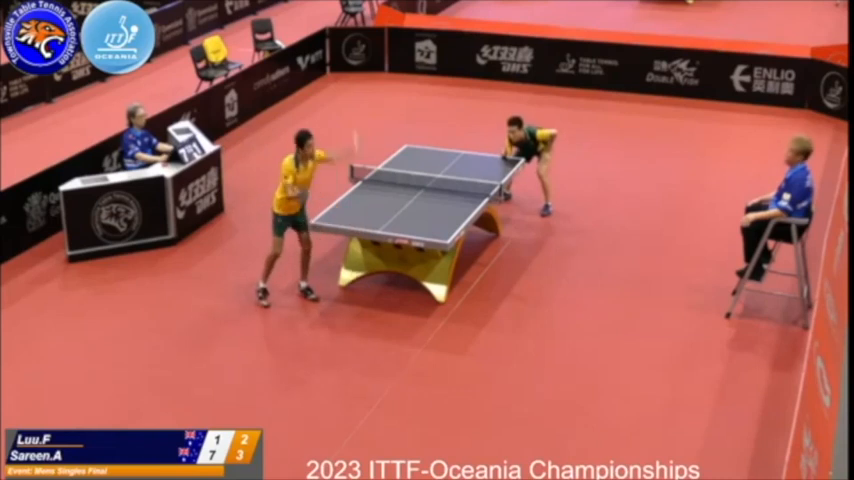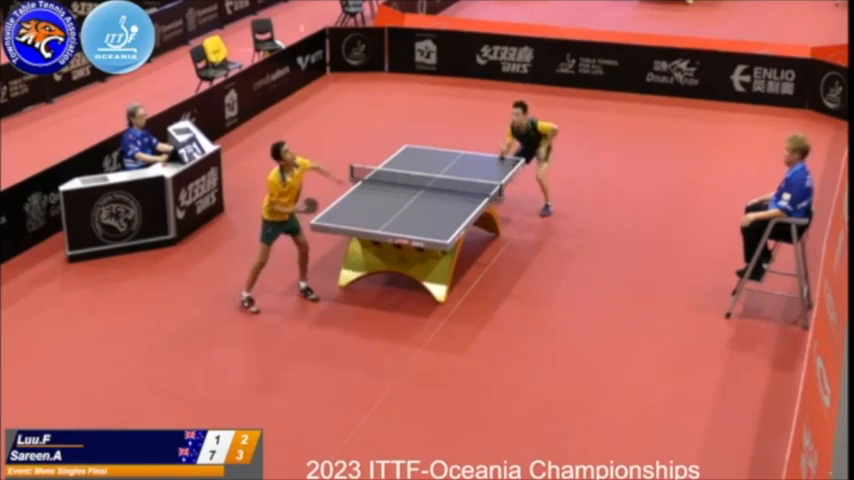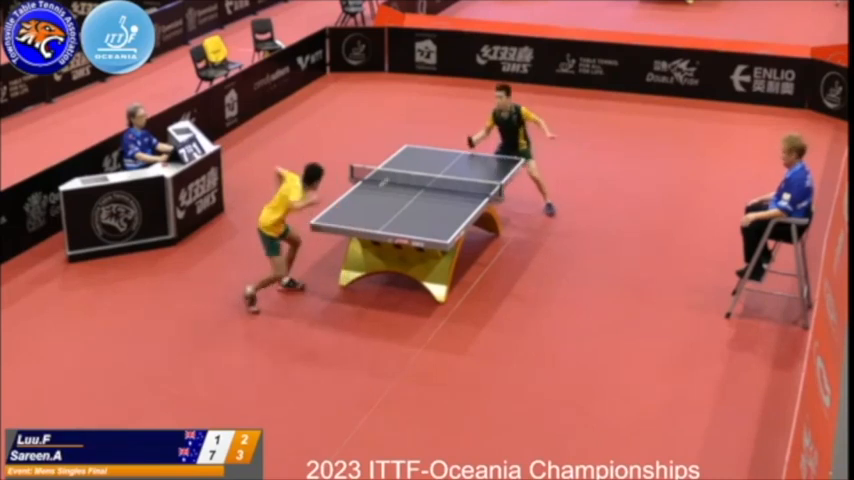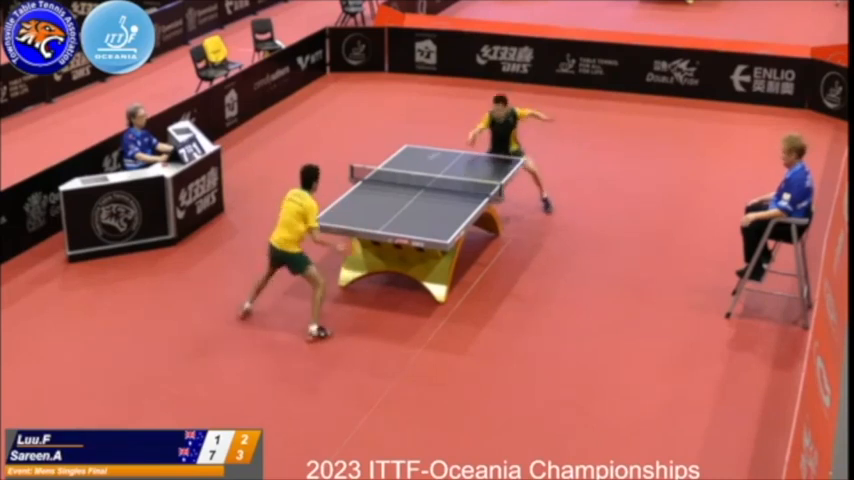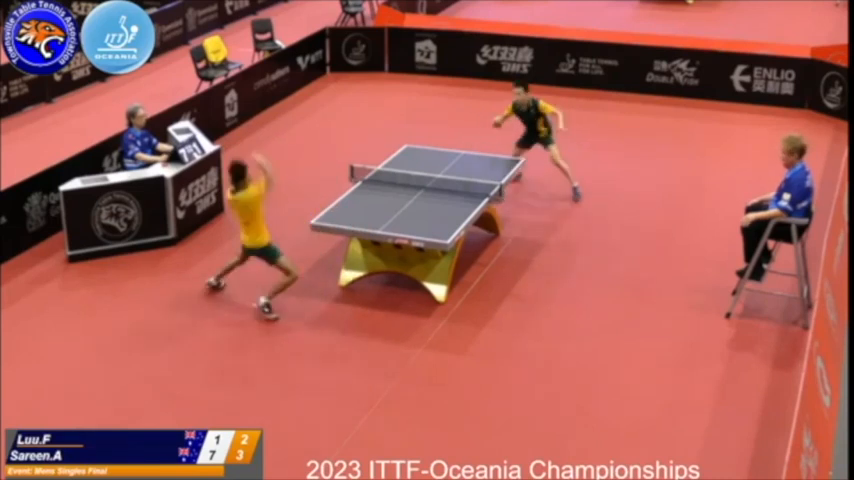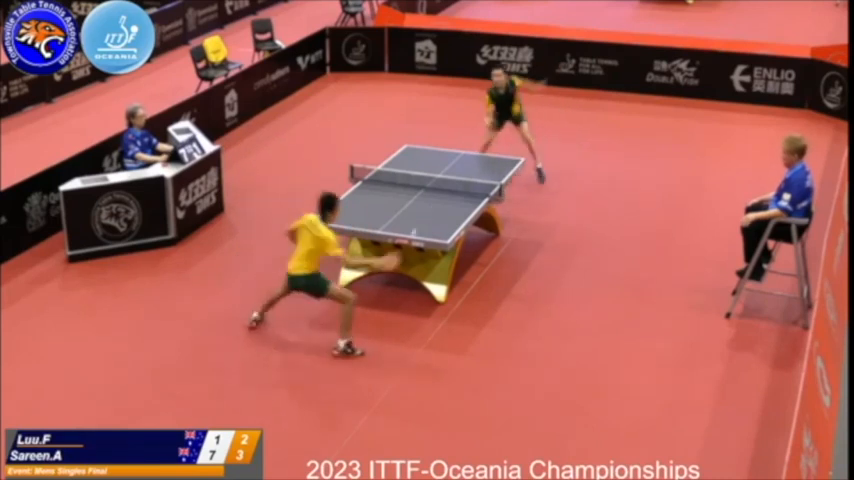
dt=0.7s
person 1, frame 1
left shoulder: (313, 156)
right shoulder: (288, 164)
left elbow: (330, 158)
right elbow: (288, 192)
right wrist: (295, 194)
left hip: (299, 209)
right hip: (282, 212)
left knee: (307, 246)
right knee: (276, 251)
left ankle: (303, 285)
right ankle: (262, 287)
person 1, frame 2
left shoulder: (300, 164)
right shoulder: (274, 179)
left elbow: (315, 167)
right elbow: (273, 206)
left wrist: (332, 177)
right wrist: (295, 209)
left hip: (289, 214)
right hip: (272, 219)
left knee: (304, 247)
right knee: (262, 260)
left ankle: (303, 285)
right ankle: (246, 295)
person 1, frame 3
left shoulder: (294, 178)
right shoulder: (296, 191)
left elbow: (279, 170)
right elbow: (294, 206)
right wrist: (310, 201)
left hip: (275, 222)
right hip: (269, 229)
left knee: (296, 241)
right knee: (278, 274)
left ankle: (286, 280)
right ankle: (251, 292)
person 1, frame 4
left shoulder: (291, 194)
right shoulder: (311, 204)
right elbow: (315, 238)
right wrist: (335, 246)
left hip: (274, 245)
right hip: (291, 252)
left knee: (269, 272)
right knee: (319, 284)
left ankle: (248, 306)
right ankle: (314, 328)
person 1, frame 5
left shoulder: (230, 196)
right shoulder: (252, 194)
right elbow: (270, 182)
right wrist: (262, 165)
left hip: (247, 243)
right hip: (262, 244)
left knee: (241, 259)
right knee: (292, 274)
left ankle: (214, 281)
right ankle: (264, 302)
person 1, frame 6
left shoulder: (308, 219)
right shoulder: (326, 236)
left elbow: (290, 233)
right elbow: (349, 261)
right wrist: (377, 262)
left hip: (293, 273)
right hip: (308, 276)
left knee: (284, 291)
right knee: (350, 299)
left ankle: (257, 316)
right ankle: (342, 344)
person 2, frame 1
left shoulder: (798, 178)
right shoulder: (797, 170)
left elbow: (784, 211)
right elbow: (781, 193)
left wrist: (755, 216)
right wrist: (760, 199)
right hip: (789, 212)
left knee: (750, 227)
right knee: (751, 209)
left ankle: (757, 267)
right ankle: (764, 257)
person 2, frame 2
left shoulder: (798, 178)
right shoulder: (797, 170)
left elbow: (784, 211)
right elbow: (781, 194)
left wrist: (755, 216)
right wrist: (760, 199)
right hip: (790, 213)
left knee: (749, 226)
right knee: (751, 209)
left ankle: (757, 268)
right ankle: (764, 257)
person 2, frame 3
left shoulder: (797, 177)
right shoulder: (798, 170)
left elbow: (784, 211)
right elbow: (781, 194)
left wrist: (755, 216)
right wrist: (760, 199)
right hip: (790, 214)
left knee: (750, 226)
right knee: (751, 209)
left ankle: (757, 267)
right ankle: (764, 257)
person 2, frame 4
left shoulder: (797, 178)
right shoulder: (798, 170)
left elbow: (784, 211)
right elbow: (782, 194)
left wrist: (755, 216)
right wrist: (760, 199)
right hip: (791, 214)
left knee: (750, 226)
right knee: (751, 209)
left ankle: (756, 268)
right ankle: (763, 256)
person 2, frame 5
left shoulder: (797, 177)
right shoulder: (798, 170)
left elbow: (784, 211)
right elbow: (782, 194)
left wrist: (755, 216)
right wrist: (760, 199)
right hip: (791, 214)
left knee: (750, 226)
right knee: (751, 208)
left ankle: (756, 267)
right ankle: (764, 256)
person 2, frame 6
left shoulder: (797, 178)
right shoulder: (798, 170)
left elbow: (784, 211)
right elbow: (781, 194)
left wrist: (755, 216)
right wrist: (760, 199)
right hip: (792, 214)
left knee: (750, 226)
right knee: (751, 209)
left ankle: (756, 267)
right ankle: (764, 257)
person 3, frame 1
left shoulder: (535, 134)
right shoulder: (511, 138)
left elbow: (554, 133)
right elbow: (507, 154)
left wrist: (548, 149)
right wrist: (506, 154)
left hip: (541, 148)
right hip: (525, 148)
left knee: (541, 173)
left ankle: (548, 204)
right ankle: (506, 192)
person 3, frame 2
left shoulder: (536, 125)
right shoulder: (513, 127)
left elbow: (555, 129)
right elbow: (507, 146)
left wrist: (545, 146)
right wrist: (504, 151)
left hip: (541, 148)
right hip: (527, 148)
left knee: (540, 176)
left ankle: (548, 204)
person 3, frame 3
left shoulder: (520, 111)
right shoulder: (495, 113)
left elbow: (538, 120)
right elbow: (486, 131)
left wrist: (547, 133)
right wrist: (475, 139)
left hip: (522, 147)
right hip: (505, 147)
left knee: (534, 175)
left ankle: (548, 203)
person 3, frame 4
left shoulder: (514, 112)
right shoulder: (489, 116)
left elbow: (531, 113)
right elbow: (477, 131)
left wrist: (544, 118)
right wrist: (472, 137)
left hip: (513, 149)
right hip: (496, 151)
left knee: (532, 170)
left ankle: (544, 197)
person 3, frame 5
left shoulder: (537, 104)
right shoulder: (514, 106)
left elbow: (557, 112)
right elbow: (502, 118)
left wrist: (560, 124)
right wrist: (497, 120)
left hip: (544, 133)
right hip: (530, 133)
left knee: (555, 159)
right knee: (514, 156)
left ankle: (575, 185)
person 3, frame 6
left shoulder: (512, 82)
right shoulder: (491, 92)
left elbow: (523, 82)
right elbow: (488, 112)
left wrist: (535, 85)
right wrist: (488, 122)
left hip: (515, 112)
right hip: (499, 115)
left knee: (527, 139)
right knee: (488, 141)
left ankle: (538, 167)
